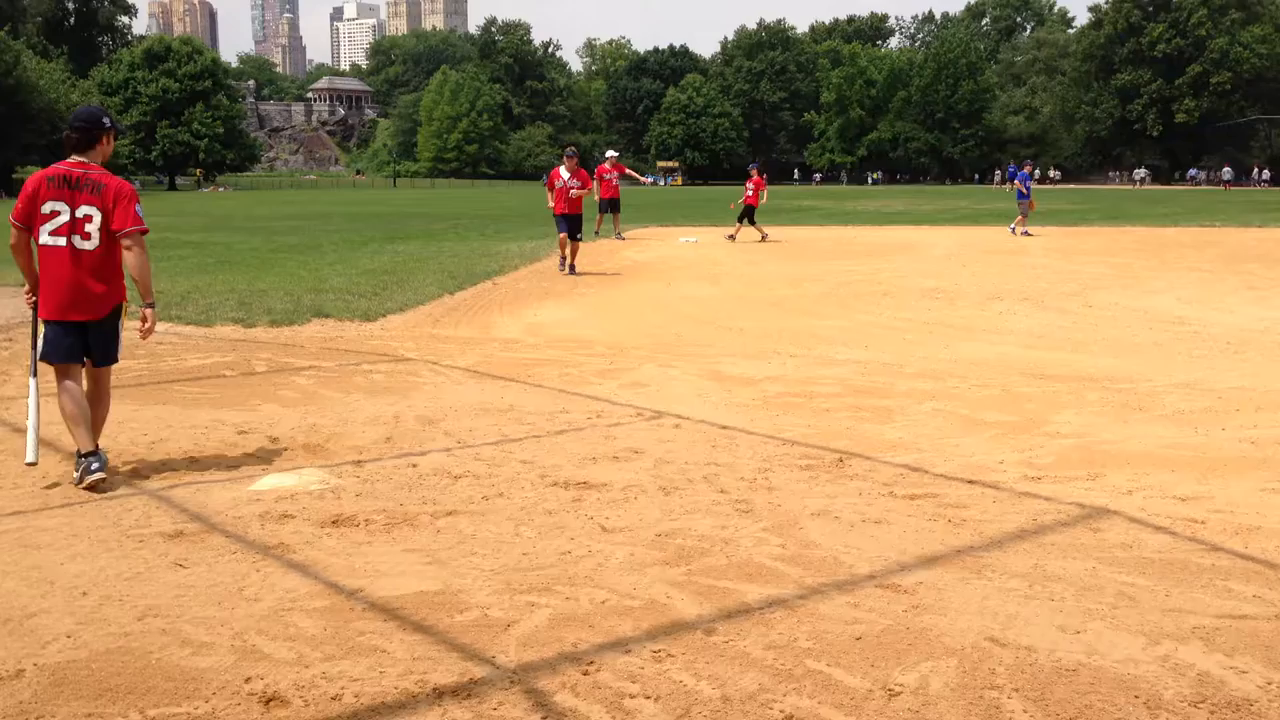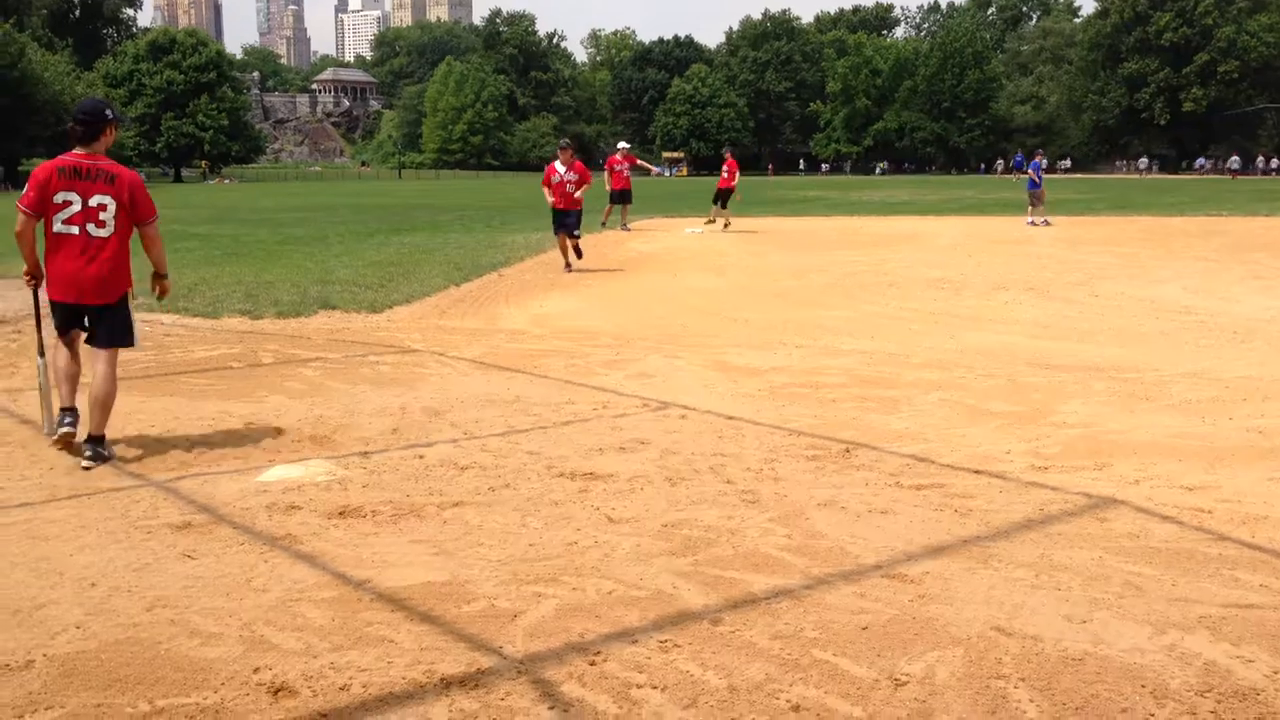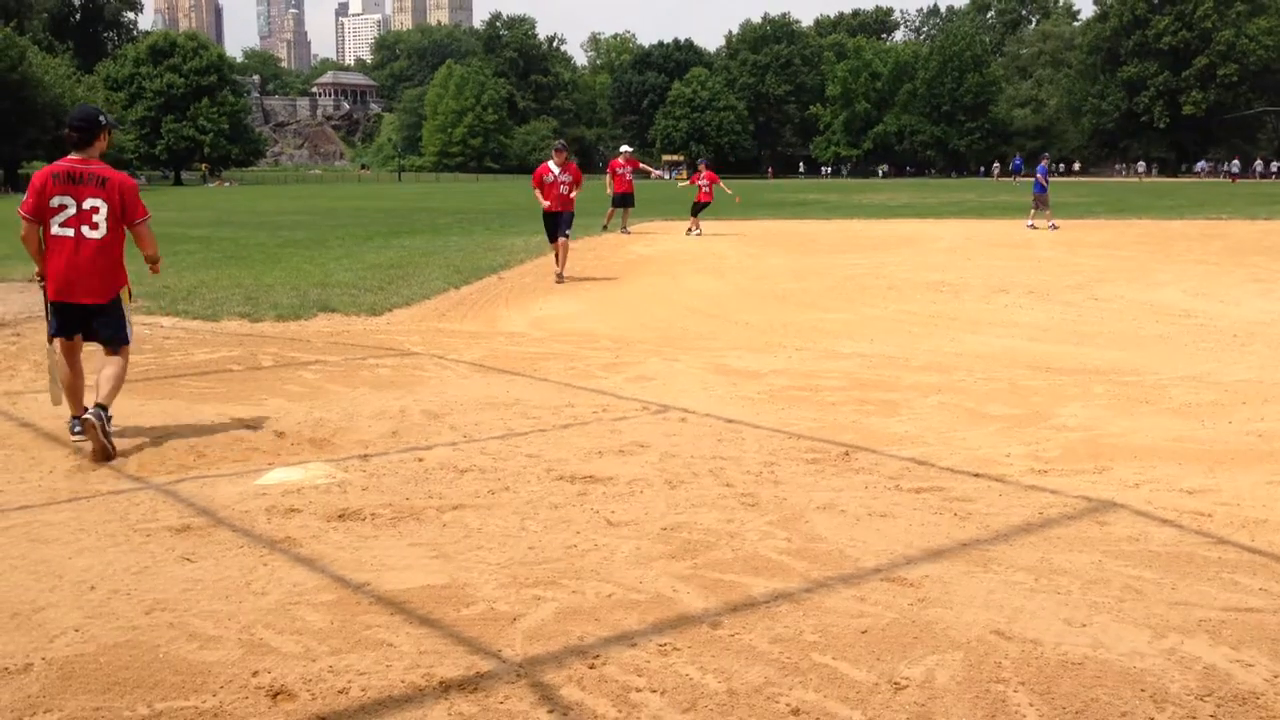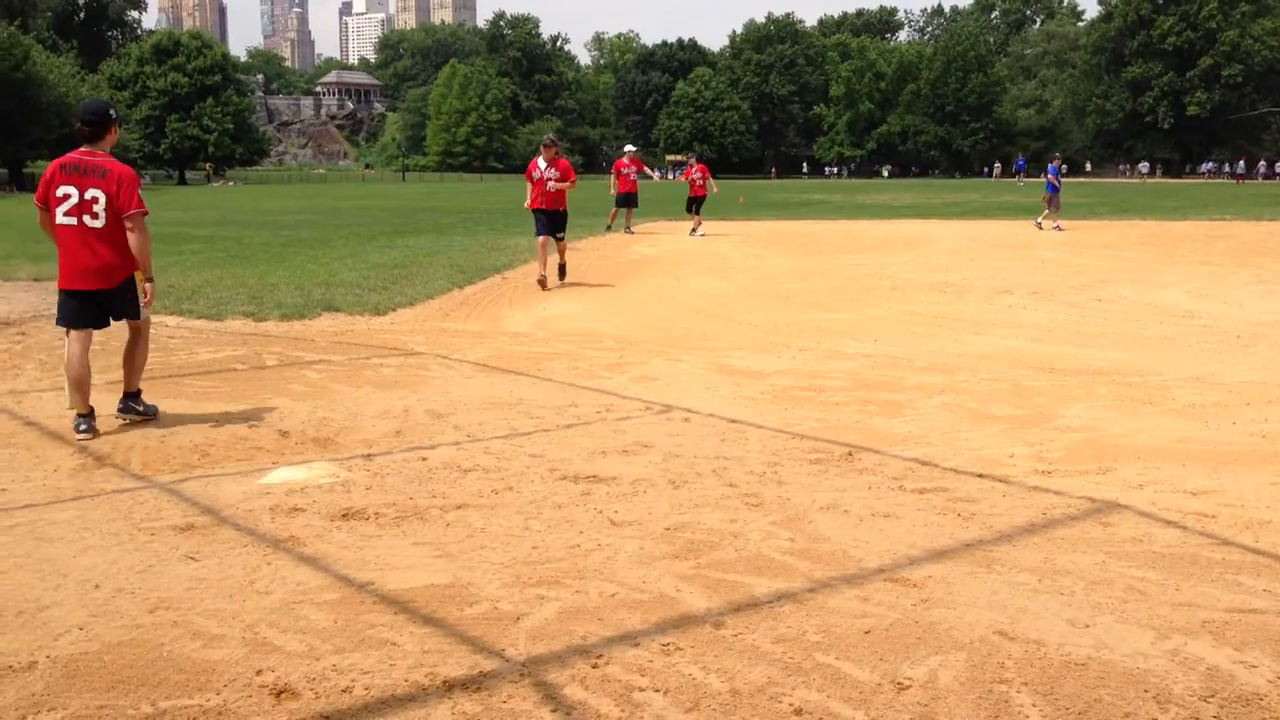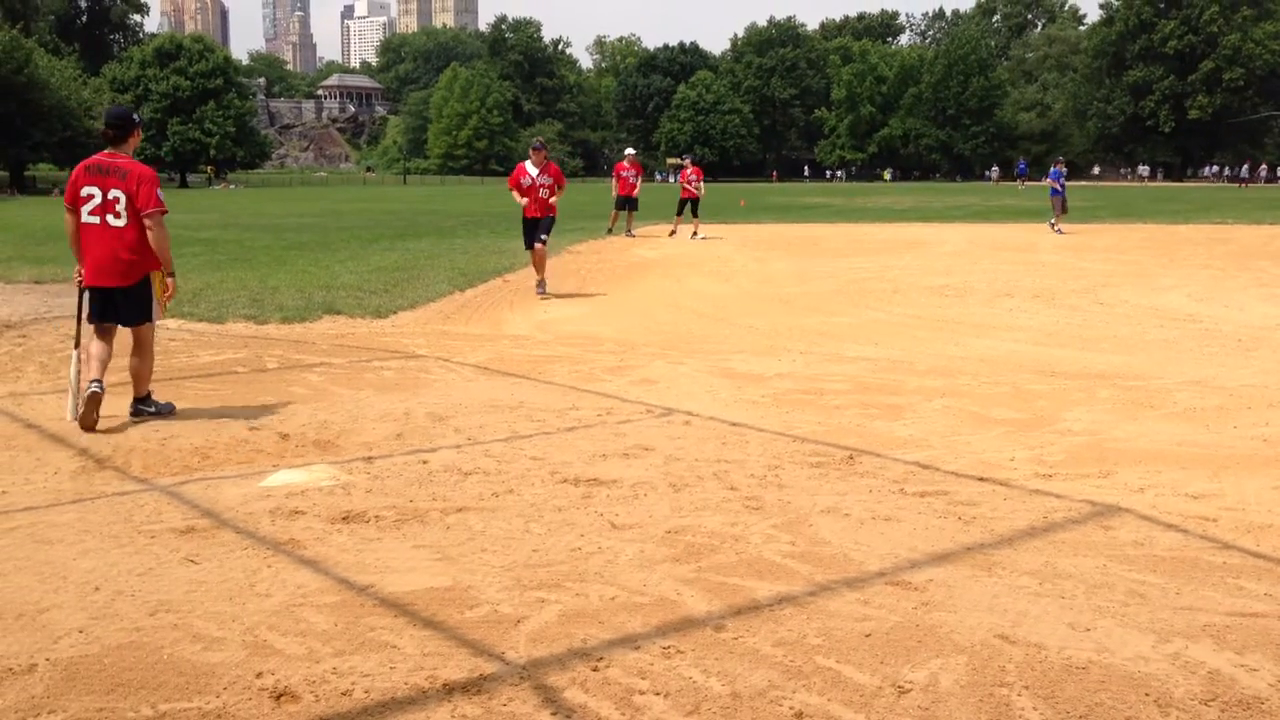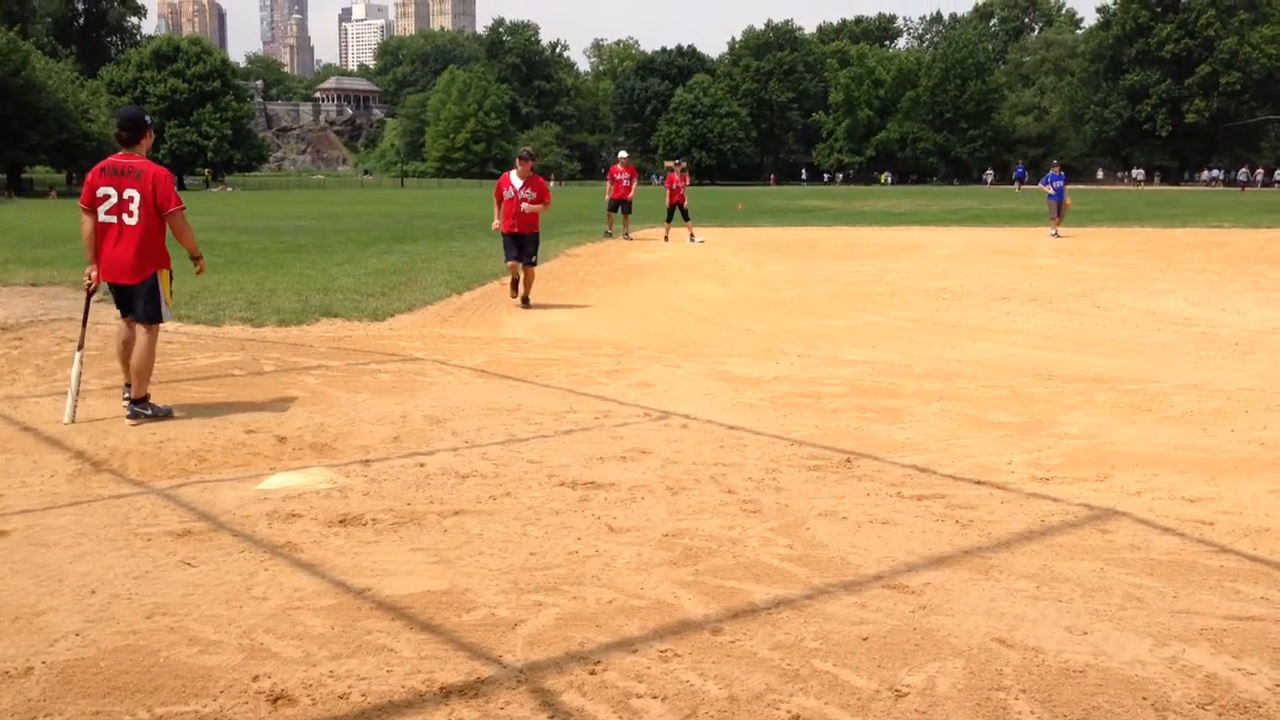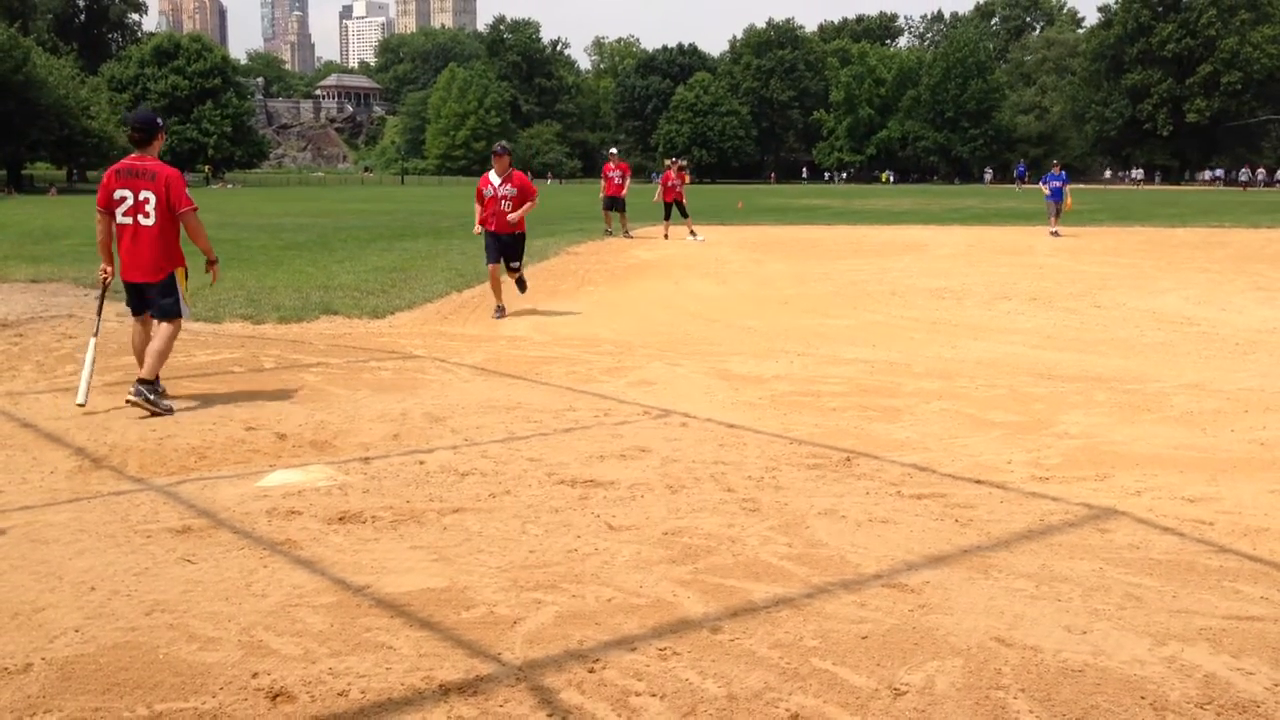
dt=0.3s
person 1, frame 1
left shoulder: (38, 182)
right shoulder: (117, 189)
left elbow: (17, 241)
right elbow: (133, 247)
left wrist: (32, 281)
right wrist: (148, 302)
left hip: (56, 300)
right hip: (103, 300)
left knee: (67, 378)
right knee: (99, 376)
left ankle: (88, 458)
right ankle: (90, 453)
person 1, frame 2
left shoulder: (47, 172)
right shoulder: (127, 179)
left elbow: (23, 228)
right elbow: (150, 235)
left wrist: (32, 266)
right wrist: (161, 273)
left hip: (63, 282)
right hip: (110, 285)
left knee: (66, 341)
right knee: (105, 359)
left ankle: (67, 414)
right ankle: (95, 442)
person 1, frame 3
left shoulder: (44, 178)
right shoulder: (119, 182)
left elbow: (27, 232)
right elbow: (142, 234)
left wrist: (43, 266)
right wrist: (154, 258)
left hip: (61, 284)
right hip: (106, 285)
left knee: (68, 350)
right knee: (117, 354)
left ankle: (77, 420)
right ankle: (99, 410)
person 1, frame 4
left shoulder: (56, 169)
right shoulder: (122, 173)
left elbow: (45, 219)
right elbow: (134, 228)
right wrist: (148, 276)
left hip: (72, 272)
right hip: (117, 270)
left knee: (78, 341)
right knee: (139, 327)
left ankle: (83, 417)
right ankle: (130, 399)
person 1, frame 5
left shoulder: (82, 171)
right shoulder: (142, 175)
left elbow: (71, 219)
right elbow: (154, 226)
left wrist: (81, 261)
right wrist: (168, 272)
left hip: (96, 270)
right hip: (136, 269)
left knee: (102, 332)
right knee: (142, 333)
left ankle: (94, 385)
right ankle: (141, 401)
person 1, frame 6
left shoulder: (98, 172)
right shoulder: (157, 174)
left elbow: (88, 219)
right elbow: (177, 222)
left wrist: (93, 263)
right wrist: (196, 254)
left hip: (112, 266)
right hip: (148, 266)
left knee: (129, 321)
right knee: (147, 330)
left ankle: (131, 386)
right ankle: (139, 403)
person 1, frame 7
left shoulder: (114, 174)
right shoulder: (168, 175)
left elbow: (103, 222)
right elbow: (191, 222)
left wrist: (105, 260)
right wrist: (211, 259)
left hip: (130, 265)
right hip: (163, 266)
left knee: (142, 320)
right knee: (169, 324)
left ankle: (151, 383)
right ankle: (144, 385)
